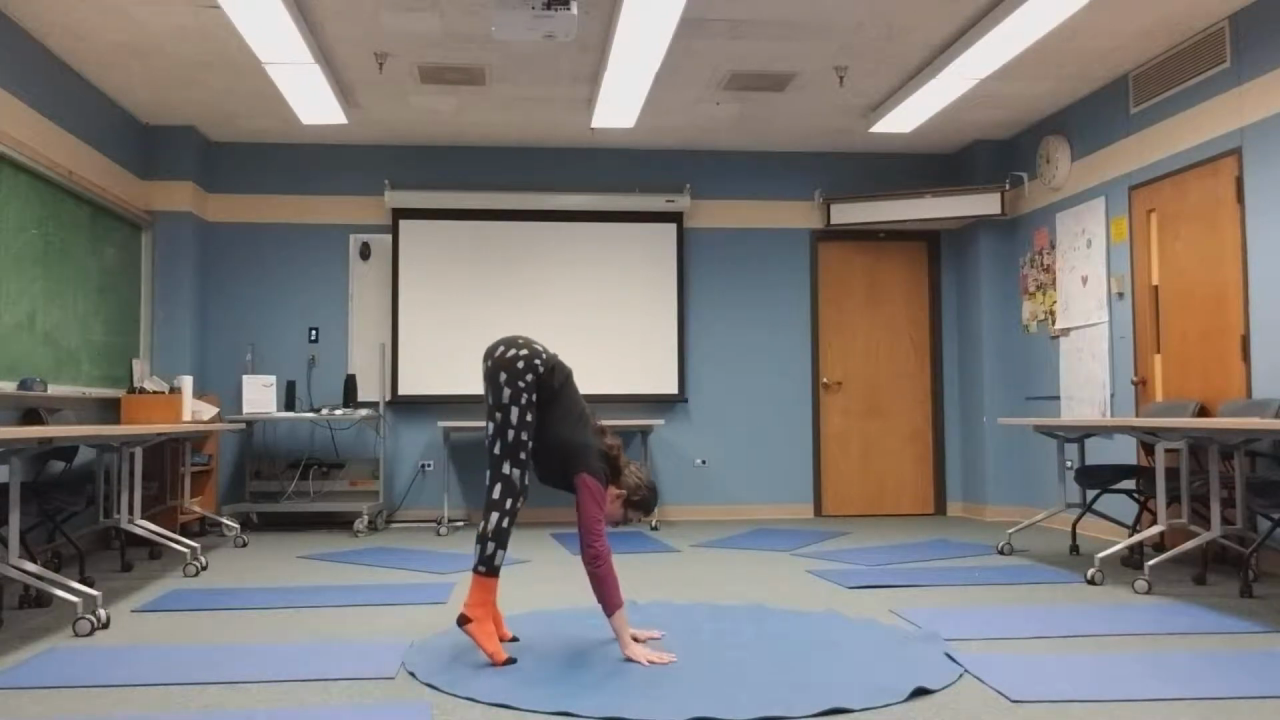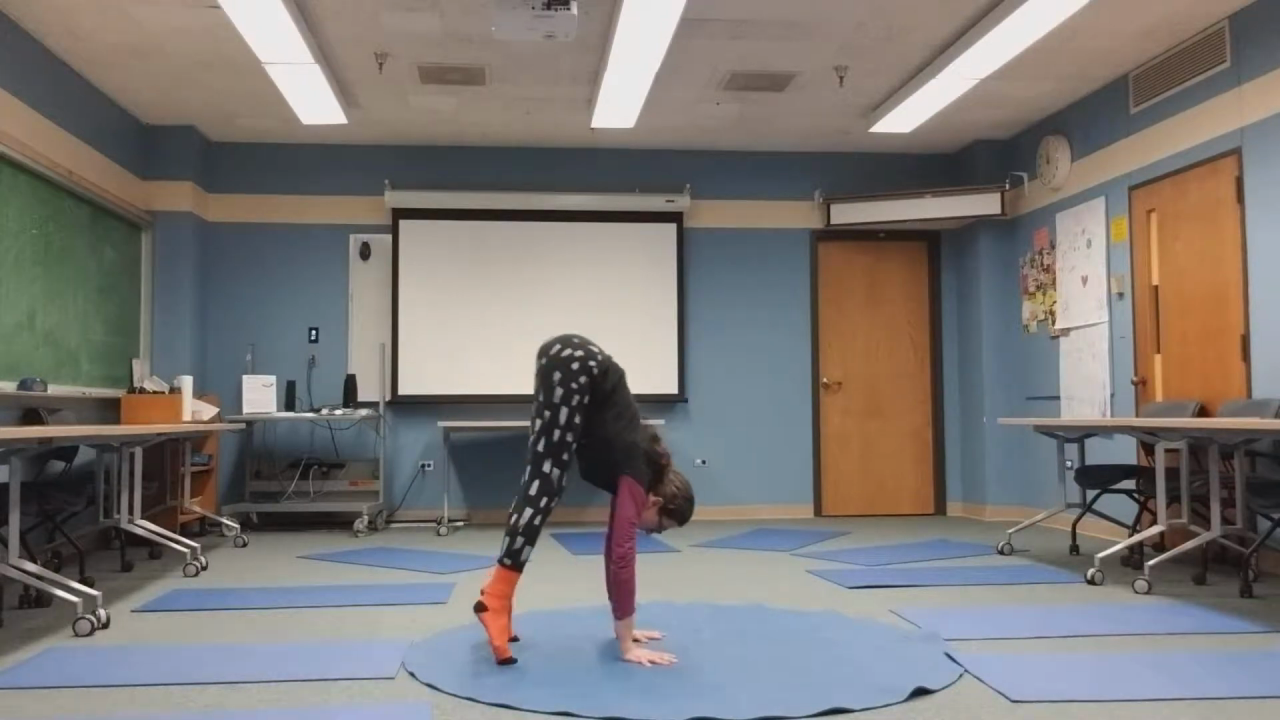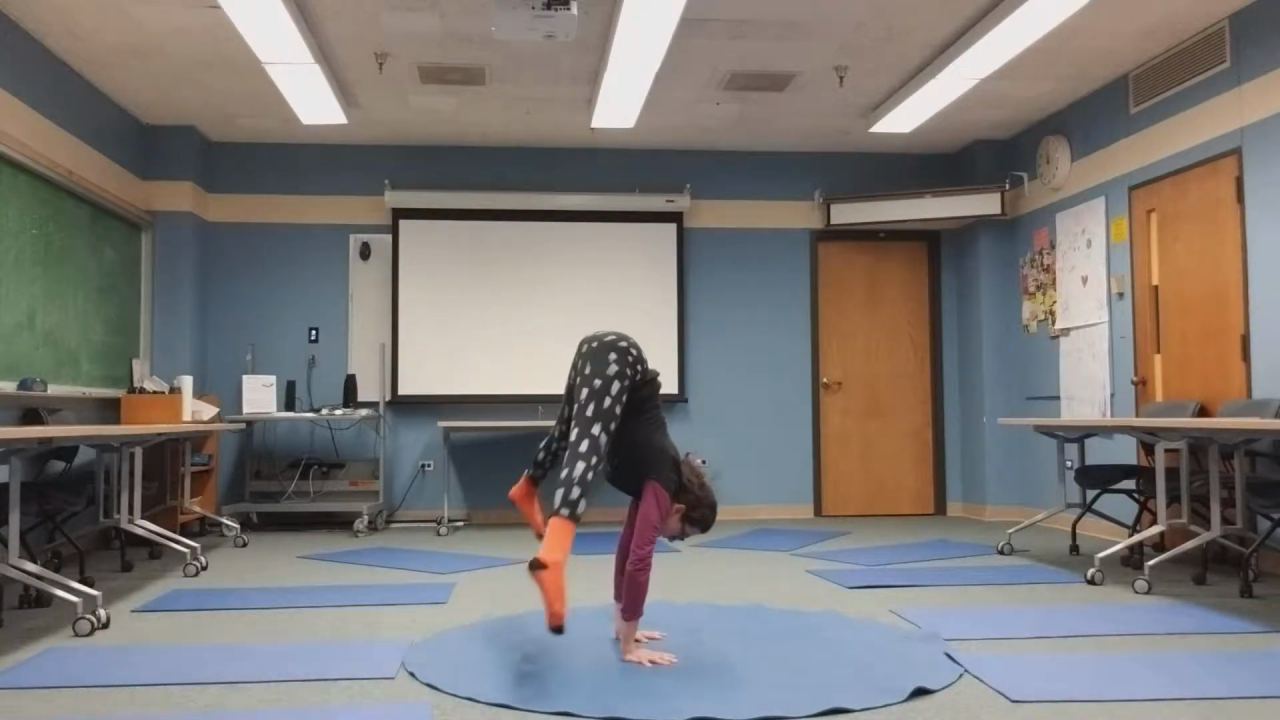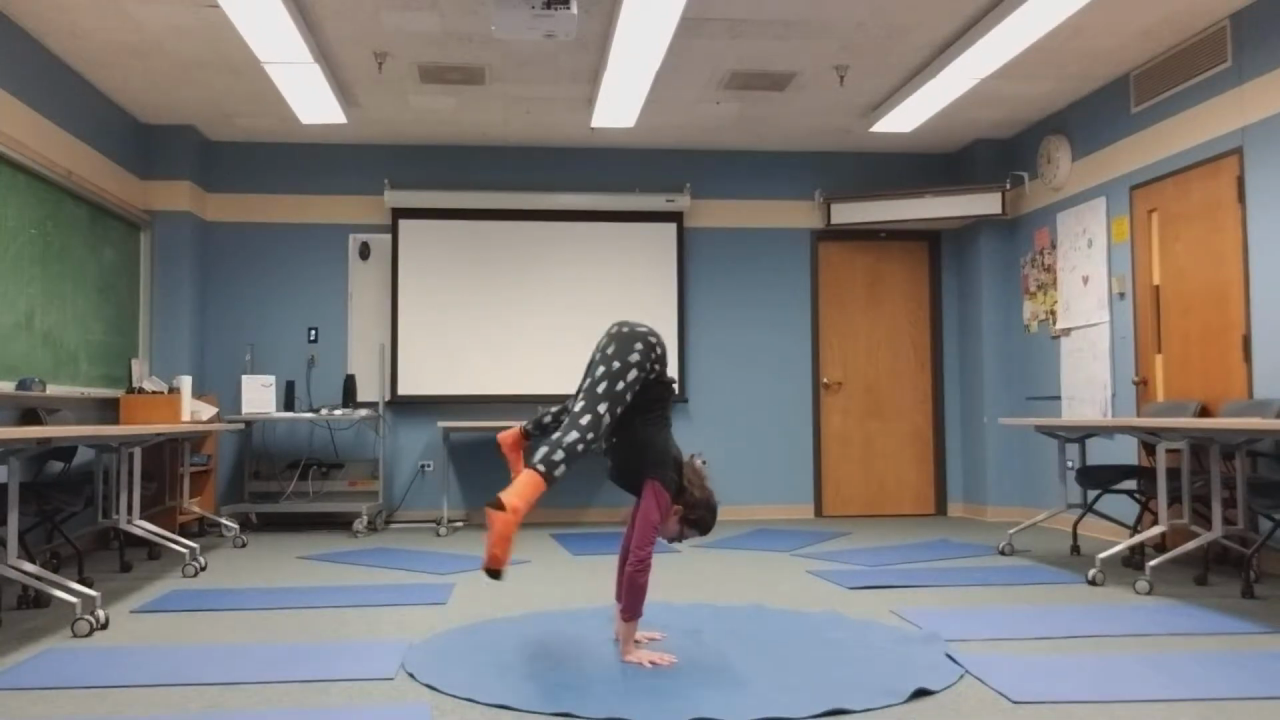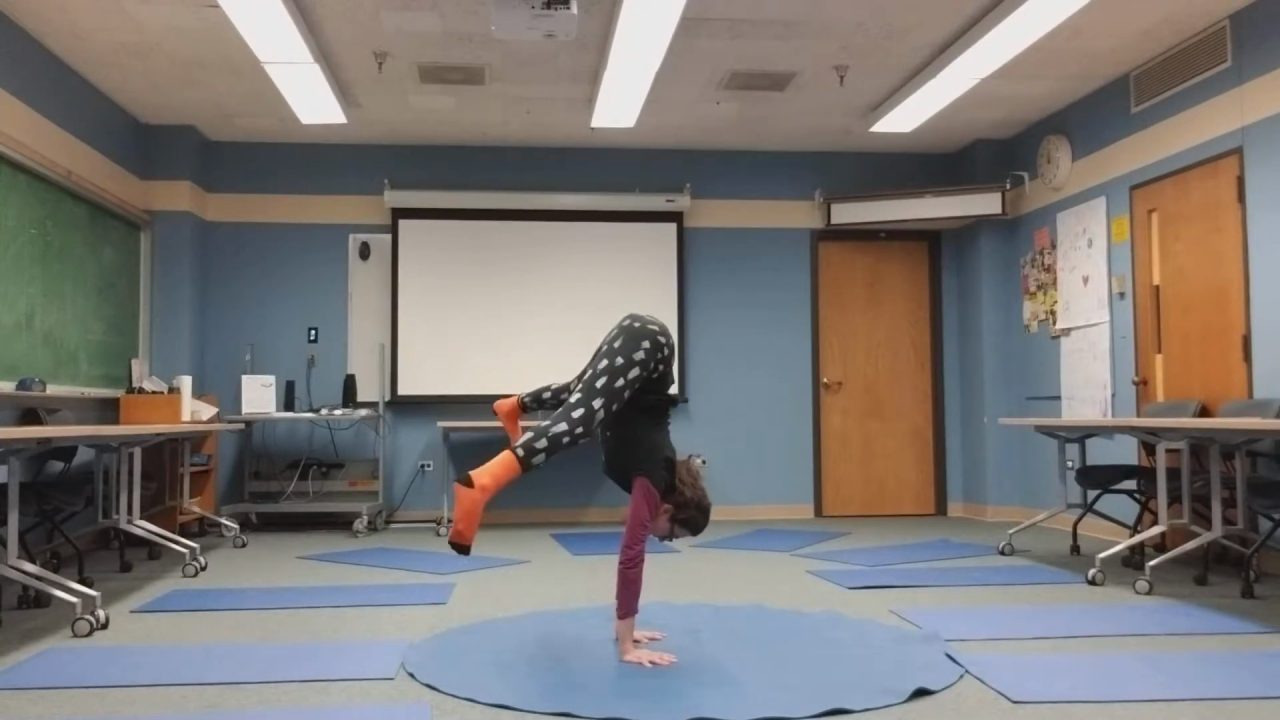
dt=0.3s
person 1, frame 1
left shoulder: (595, 466)
right shoulder: (593, 472)
left elbow: (593, 551)
right elbow: (596, 553)
left wrist: (624, 629)
right wrist: (626, 643)
left hip: (524, 367)
right hip: (518, 364)
left knee: (507, 489)
right knee: (509, 490)
left ankle: (485, 607)
right ankle: (478, 610)
person 1, frame 2
left shoulder: (633, 473)
right shoulder: (637, 477)
left elbow: (616, 547)
right elbow: (622, 555)
left wrist: (624, 629)
right wrist: (626, 644)
left hip: (573, 362)
left knee: (541, 477)
right knee: (543, 483)
left ankle: (498, 591)
right ankle: (497, 601)
person 1, frame 3
left shoulder: (653, 481)
right shoulder: (662, 484)
left elbow: (628, 546)
right elbow: (639, 559)
left wrist: (622, 623)
right wrist: (628, 645)
left hip: (606, 355)
left knee: (569, 437)
right knee: (587, 445)
left ankle: (526, 490)
right ankle: (551, 557)
person 1, frame 4
left shoulder: (655, 480)
right shoulder: (662, 484)
left elbow: (632, 548)
right elbow: (639, 560)
left wrist: (624, 625)
right wrist: (629, 645)
left knee: (582, 409)
left ankle: (517, 437)
right ankle: (512, 505)
person 1, frame 5
left shoulder: (656, 478)
right shoulder: (653, 482)
right elbow: (632, 557)
right wrist: (627, 646)
left knee: (579, 395)
left ankle: (515, 406)
right ankle: (482, 483)
